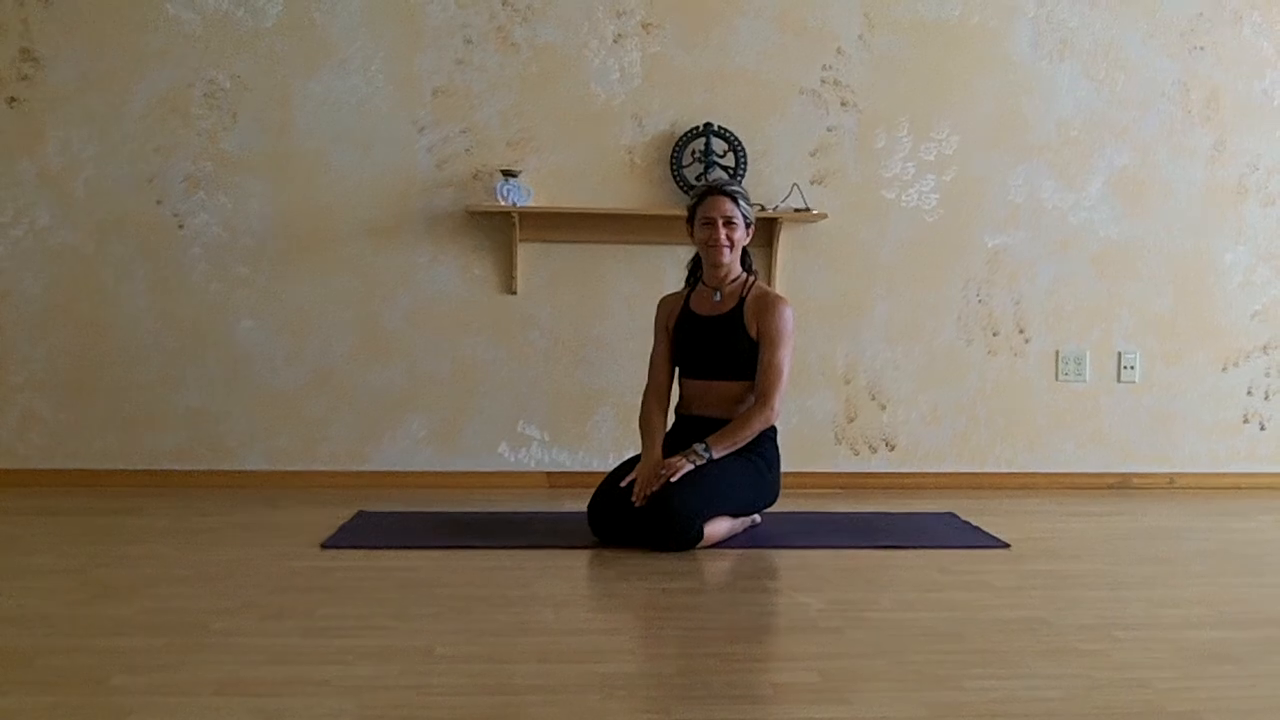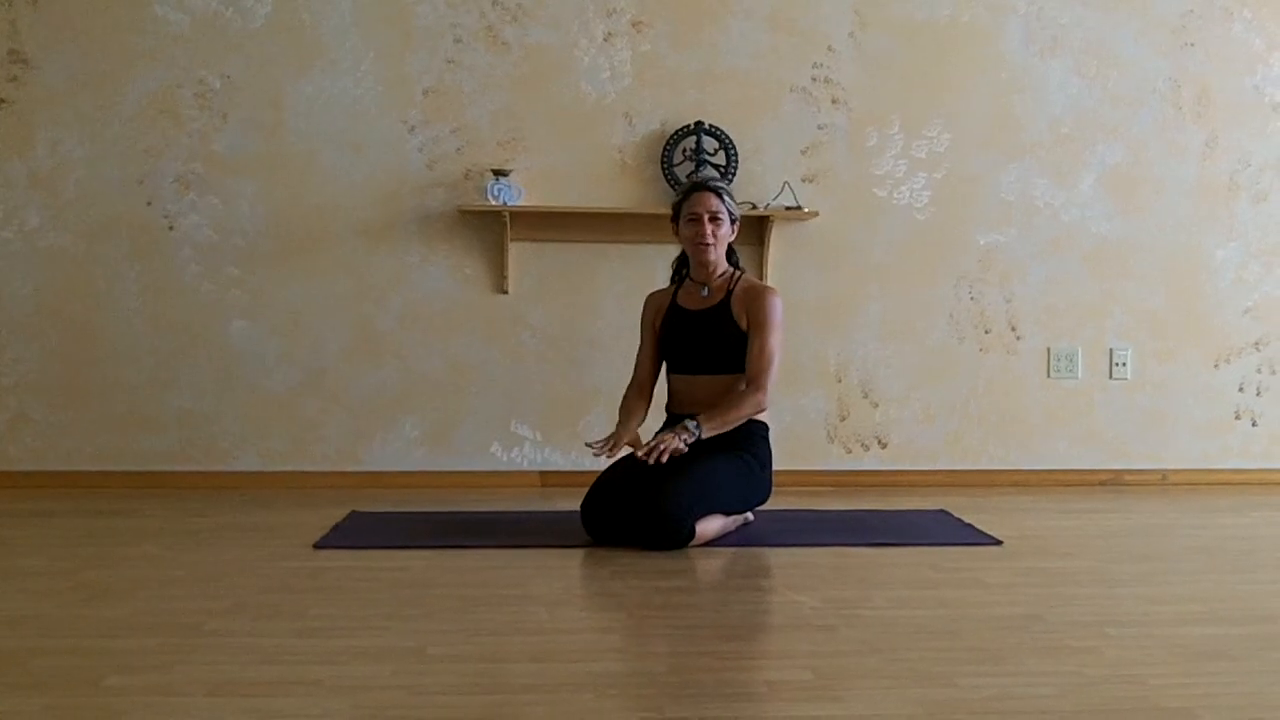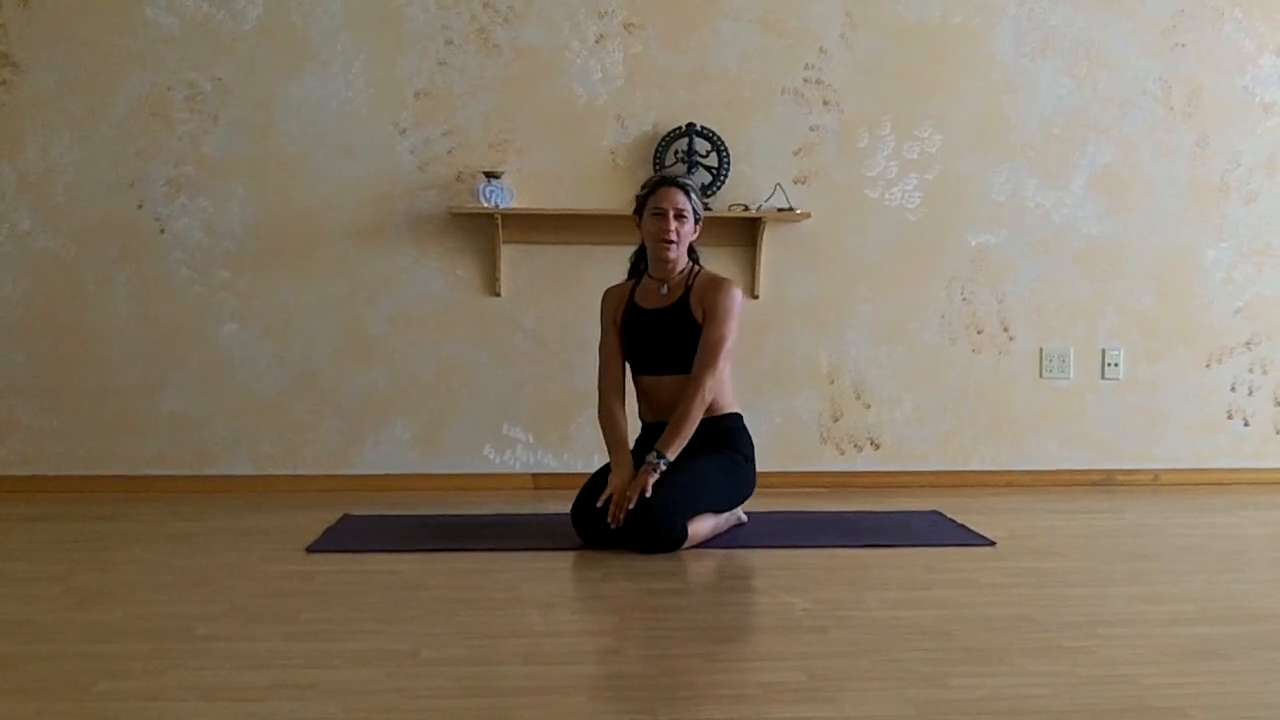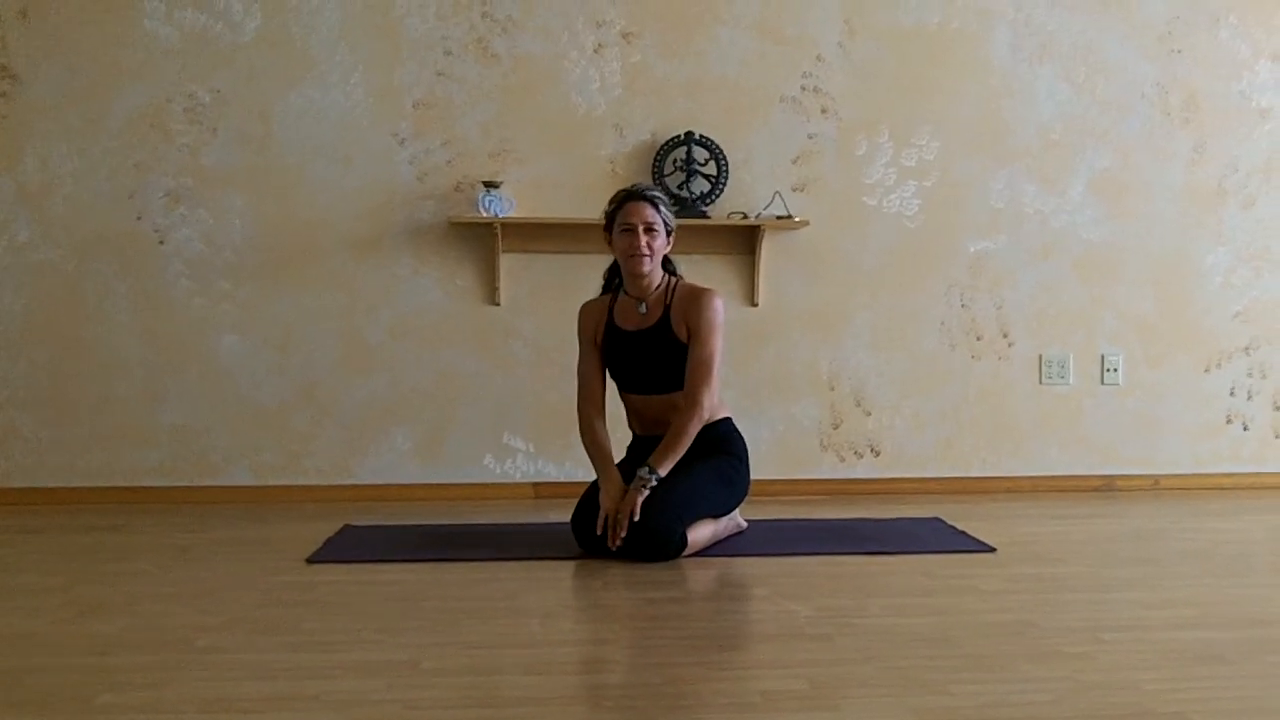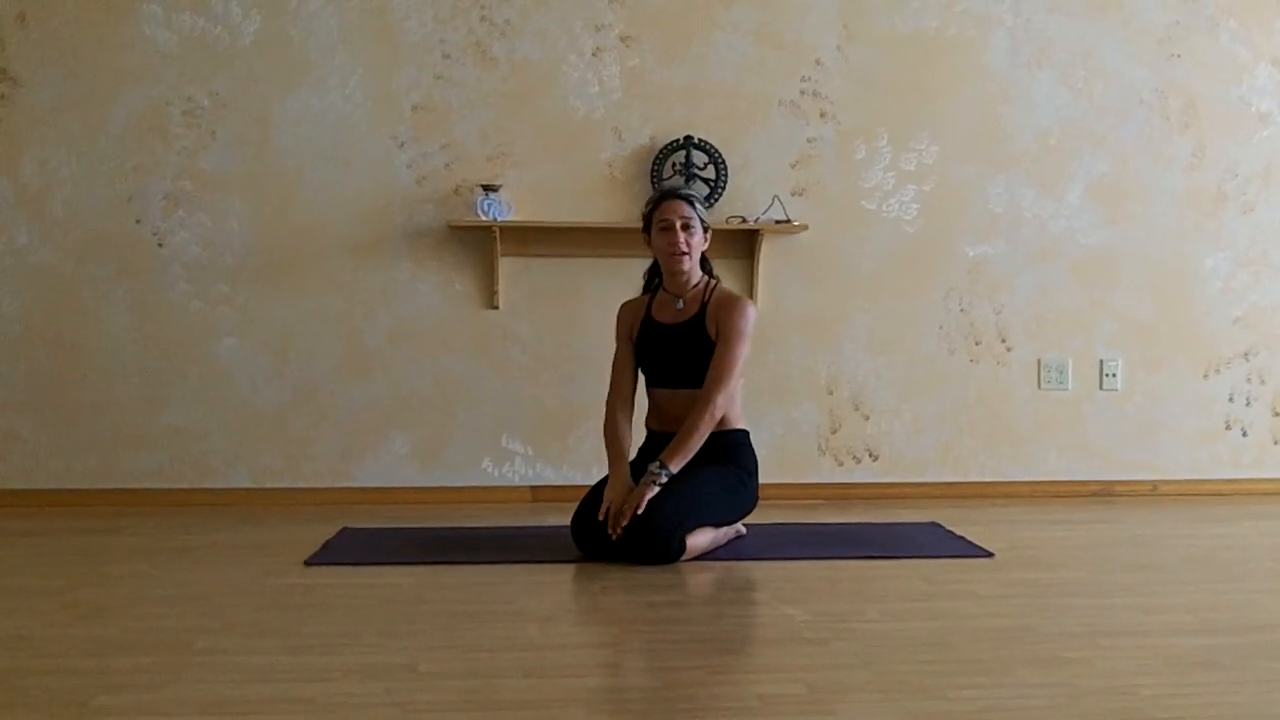
dt=1s
person 1, frame 1
left shoulder: (770, 308)
right shoulder: (671, 307)
left elbow: (767, 408)
right elbow: (656, 394)
left wrist: (698, 455)
right wrist: (651, 455)
left hip: (746, 451)
right hip: (681, 440)
left knee: (670, 514)
right knee: (606, 513)
left ankle: (739, 518)
right ankle: (729, 519)
person 1, frame 2
left shoulder: (759, 299)
right shoulder: (658, 303)
left elbow: (758, 394)
right elbow: (641, 385)
left wrist: (691, 430)
right wrist: (626, 429)
left hip: (739, 446)
right hip: (673, 440)
left knee: (662, 516)
right knee: (598, 513)
left ankle: (732, 516)
right ankle: (724, 516)
person 1, frame 3
left shoulder: (719, 292)
right shoulder: (616, 299)
left elbow: (703, 388)
right elbow: (610, 393)
left wrist: (655, 466)
right wrist: (622, 464)
left hip: (720, 443)
right hip: (653, 441)
left knee: (650, 521)
right knee: (590, 517)
left ankle: (723, 513)
person 1, frame 4
left shoulder: (700, 303)
right shoulder: (594, 315)
left elbow: (698, 406)
right elbow: (590, 411)
left wrist: (645, 481)
right wrist: (610, 481)
left hip: (712, 449)
right hip: (645, 450)
left knee: (649, 529)
right knee: (592, 529)
left ankle: (724, 519)
person 1, frame 5
left shoulder: (732, 308)
right shoulder: (632, 313)
left elbow: (713, 405)
right elbow: (618, 403)
left wrist: (656, 478)
right wrist: (620, 476)
left hip: (724, 458)
right hip: (656, 452)
left knee: (647, 529)
right knee: (590, 530)
left ankle: (722, 526)
